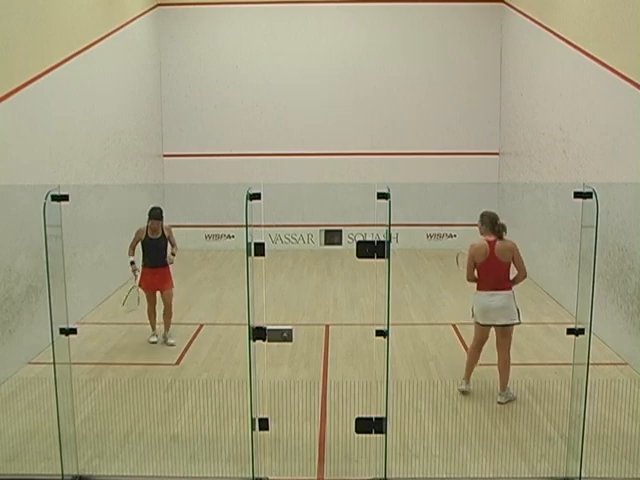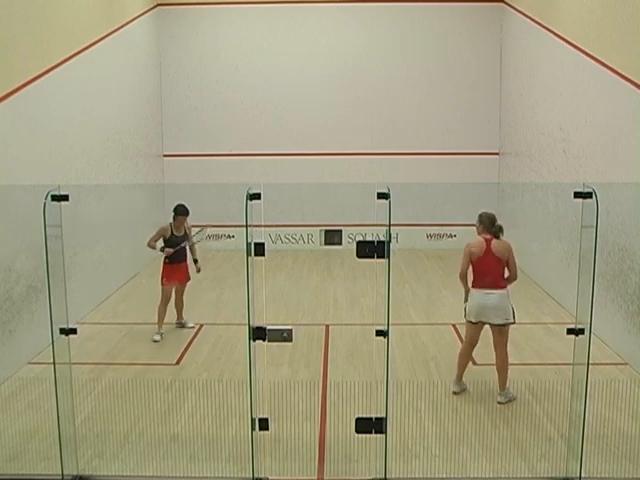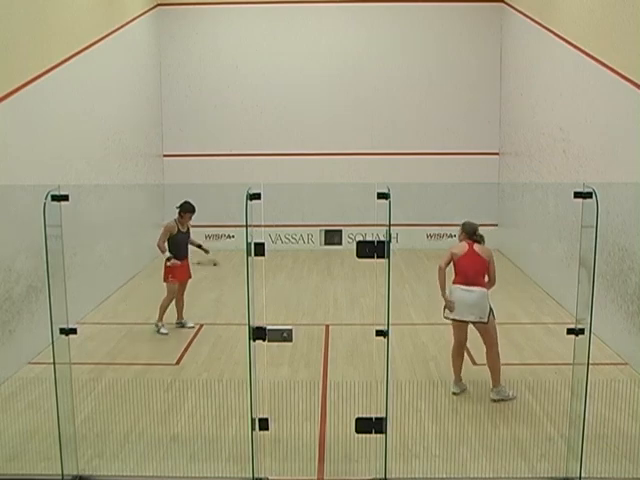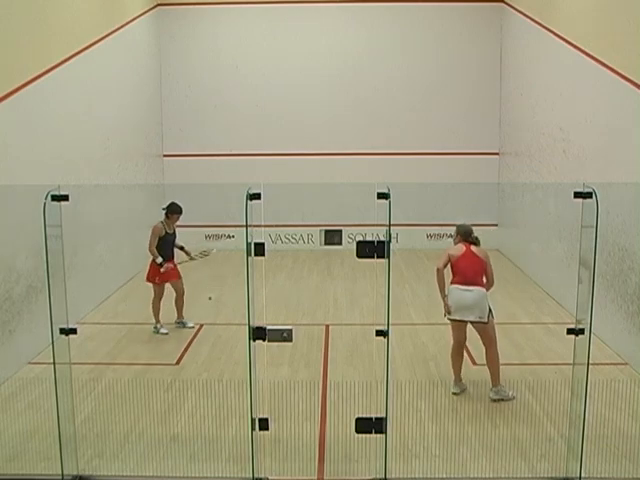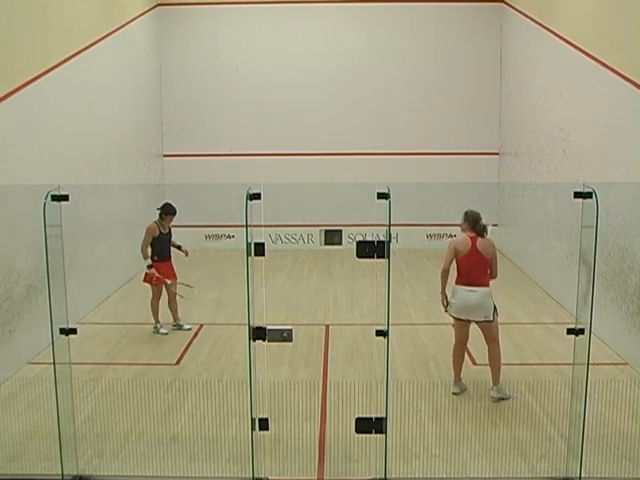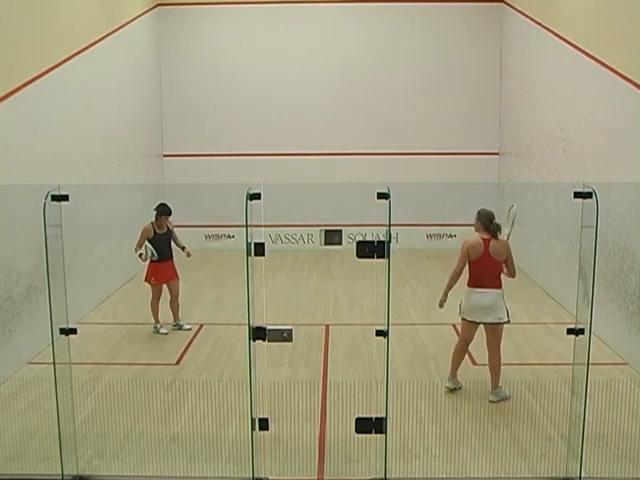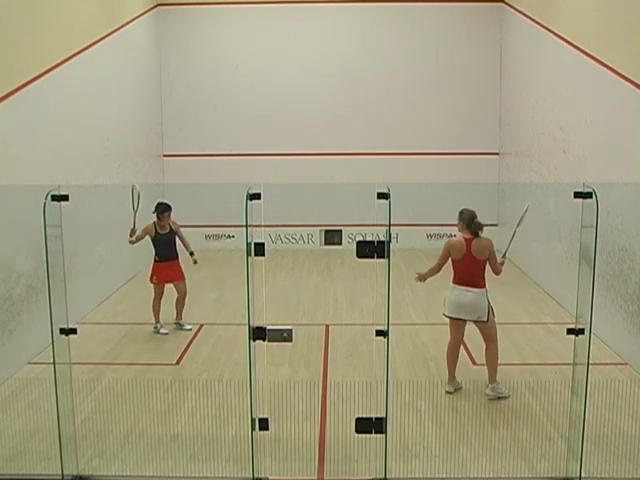
dt=0.5s
person 1, frame 1
left shoulder: (475, 247)
right shoulder: (510, 246)
left elbow: (469, 278)
right elbow: (522, 273)
left hip: (482, 299)
right hip: (504, 300)
left knee: (477, 343)
right knee: (504, 349)
left ankle: (465, 381)
right ankle: (503, 392)
person 1, frame 2
left shoulder: (471, 246)
right shoulder: (505, 246)
left elbow: (462, 274)
right elbow: (513, 276)
left wrist: (467, 290)
left hip: (477, 298)
right hip: (499, 298)
left knee: (469, 343)
right knee: (501, 348)
left ankle: (457, 383)
right ankle: (503, 392)
person 1, frame 3
left shoulder: (455, 248)
right shoulder: (486, 251)
left elbow: (441, 267)
right elbow: (492, 281)
left wrist: (444, 294)
left hip: (458, 294)
right hip: (478, 297)
left knee: (459, 342)
right knee: (491, 344)
left ankle: (457, 383)
right ankle: (497, 389)
person 1, frame 4
left shoulder: (452, 251)
right shoulder: (482, 252)
left elbow: (439, 269)
right elbow: (490, 281)
left wrist: (444, 297)
left hip: (456, 294)
right hip: (477, 296)
left knee: (458, 342)
right knee: (491, 344)
left ankle: (457, 383)
right ankle: (496, 389)
person 1, frame 5
left shoulder: (457, 243)
right shoulder: (489, 244)
left elbow: (445, 269)
right elbow: (494, 274)
left wrist: (443, 293)
left hip: (461, 294)
right hip: (482, 295)
left knee: (460, 342)
right knee: (493, 343)
left ankle: (457, 383)
right ankle: (496, 387)
person 1, frame 6
left shoulder: (469, 244)
right shoulder: (503, 245)
left elbow: (457, 272)
right elbow: (512, 274)
left wrist: (445, 293)
left hip: (473, 296)
right hip: (494, 298)
left knee: (463, 341)
right knee: (494, 347)
left ankle: (452, 379)
right ankle: (495, 390)
person 1, frame 7
left shoulder: (452, 243)
right shoulder: (486, 243)
left elbow: (437, 268)
right elbow: (497, 271)
left wrist: (424, 276)
right wrist: (501, 263)
left hip: (457, 295)
right hip: (478, 297)
left knee: (455, 340)
right knee: (491, 341)
left ankle: (451, 382)
right ankle: (492, 385)
person 2, frame 1
left shoulder: (167, 230)
right shoulder: (141, 232)
left elbow: (174, 246)
right elbow: (131, 248)
left wrist: (172, 255)
right wrist: (133, 263)
left hip: (164, 271)
right hip: (148, 272)
left knee: (168, 304)
right knee: (151, 304)
left ankle: (167, 334)
right ankle: (153, 332)
person 2, frame 2
left shoulder: (187, 227)
right shoulder: (165, 229)
left elbow: (191, 244)
right elbow: (150, 243)
left wrist: (196, 261)
right wrist: (162, 249)
left hip: (183, 266)
right hip: (169, 267)
left knee: (180, 295)
right knee: (165, 299)
left ankle: (180, 320)
right ankle: (159, 330)
person 2, frame 3
left shoulder: (187, 224)
right shoulder: (171, 226)
right elbow: (160, 243)
left wrist: (200, 246)
right wrist: (169, 258)
left hip: (184, 263)
right hip: (173, 265)
left knee: (180, 293)
right knee: (171, 295)
left ankle: (180, 320)
right ankle: (159, 322)
person 2, frame 4
left shoulder: (172, 226)
right shoulder: (158, 227)
right elbow: (151, 248)
left wrist: (182, 248)
right wrist: (162, 263)
left hip: (171, 264)
right hip: (159, 266)
left knee: (181, 292)
right knee: (158, 296)
left ankle: (180, 319)
right ankle: (157, 324)
person 2, frame 5
left shoulder: (168, 225)
right shoulder: (152, 228)
right elbow: (144, 248)
left wrist: (179, 247)
right wrist: (149, 266)
left hip: (168, 264)
right hip: (156, 266)
left knee: (173, 294)
right knee: (156, 296)
left ankle: (177, 322)
right ankle: (157, 325)
person 2, frame 6
left shoulder: (169, 225)
right shoulder: (148, 229)
left elbow: (175, 239)
right elbow: (138, 246)
left wrist: (183, 248)
right wrist: (141, 254)
left hip: (170, 264)
right hip: (156, 266)
left knee: (175, 294)
right knee: (156, 296)
left ankle: (177, 322)
right ankle: (157, 325)
person 2, frame 7
left shoulder: (173, 224)
right shoulder: (150, 228)
left elbow: (183, 239)
right elbow: (133, 241)
left wrist: (191, 253)
right wrist: (132, 236)
left hip: (174, 264)
right hip: (160, 266)
left knee: (183, 293)
right knee: (158, 296)
left ankle: (178, 321)
right ankle: (157, 324)
